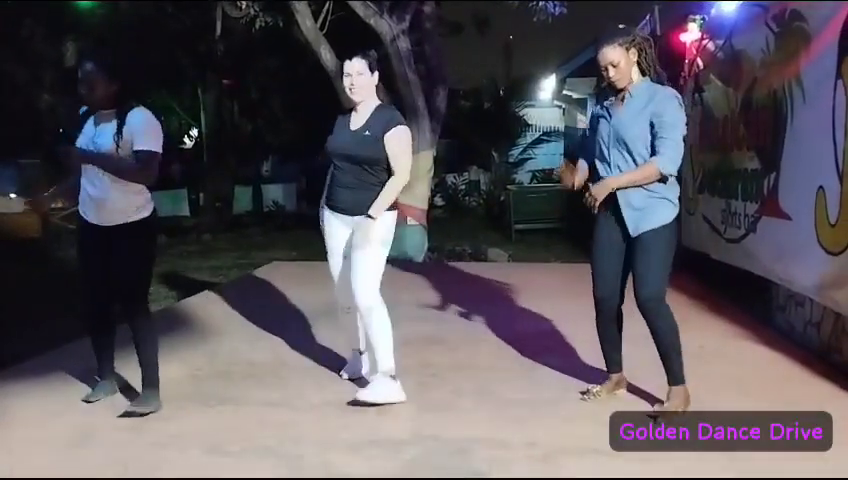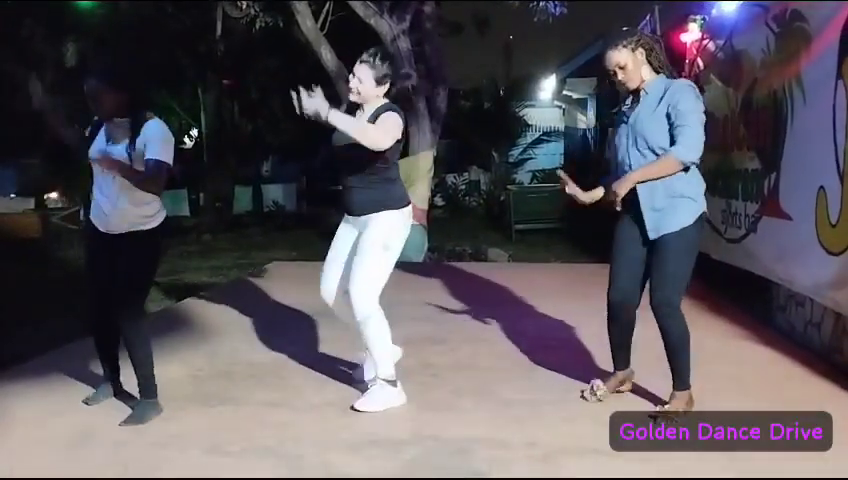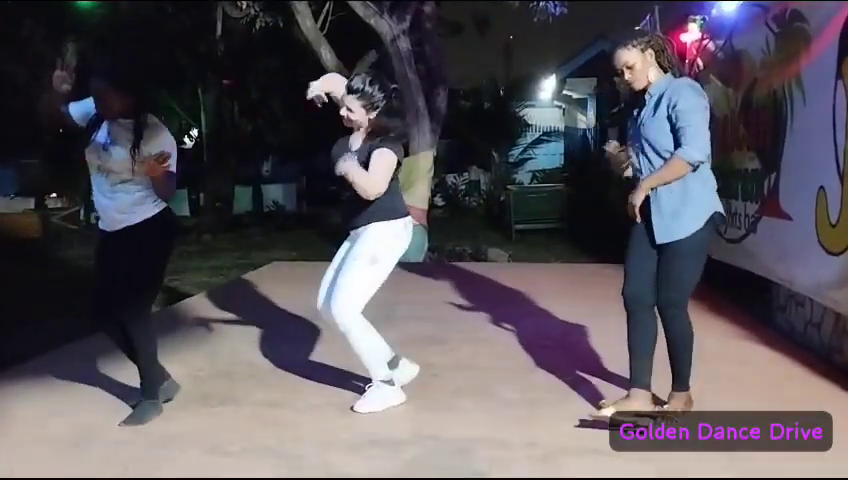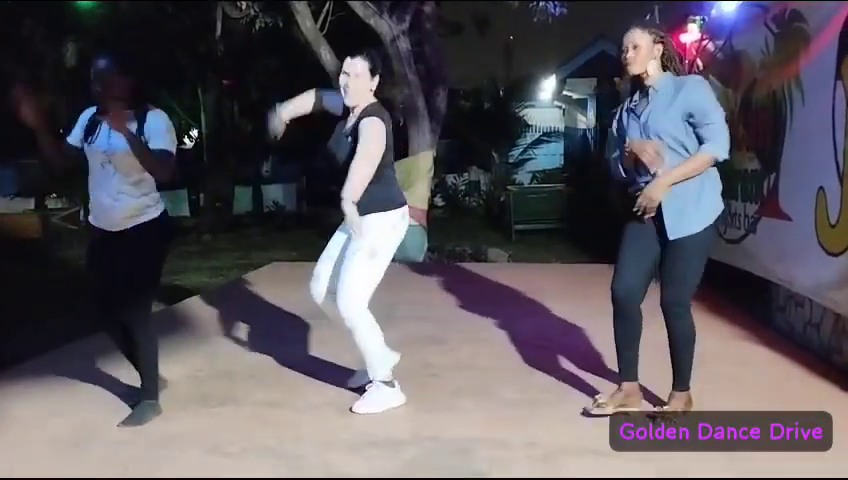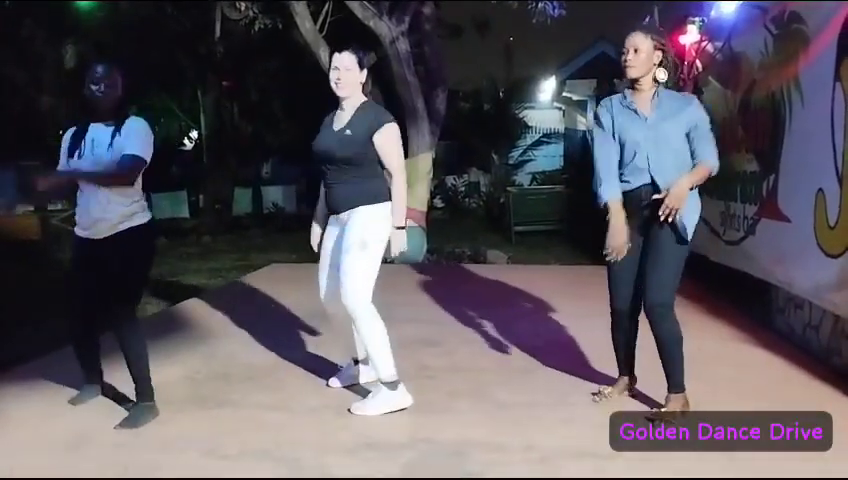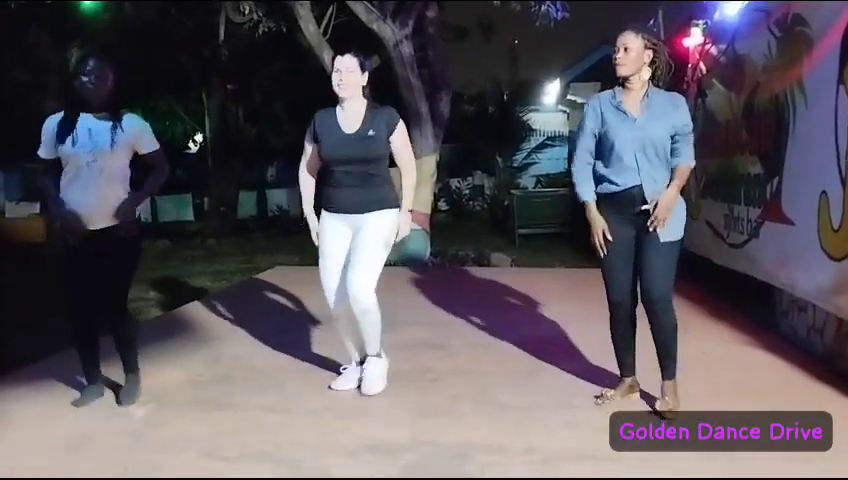
dt=0.3s
person 1, frame 1
left shoulder: (663, 99)
right shoulder: (603, 109)
left elbow: (667, 163)
right elbow: (592, 156)
left wrist: (609, 182)
right wrist: (577, 174)
left hip: (653, 214)
right hip: (610, 212)
left knee: (650, 297)
right knee: (605, 298)
left ankle: (678, 388)
right ankle: (615, 375)
person 1, frame 2
left shoulder: (680, 92)
right shoulder: (626, 111)
left elbow: (688, 152)
left wrist: (632, 178)
right wrist: (590, 194)
left hip: (676, 214)
right hip: (633, 213)
left knee: (664, 303)
right knee: (620, 298)
left ankle: (682, 392)
right ankle: (621, 373)
person 1, frame 3
left shoulder: (683, 92)
right shoulder: (643, 111)
left elbow: (694, 153)
left wrist: (644, 184)
right wrist: (624, 162)
left hip: (688, 214)
right hip: (650, 214)
left knee: (670, 304)
right knee: (635, 298)
left ankle: (681, 393)
right ankle: (639, 394)
person 1, frame 4
left shoulder: (692, 88)
right shoulder: (627, 108)
left elbow: (717, 146)
right elbow: (618, 169)
left wrist: (665, 181)
right wrist: (632, 152)
left hip: (691, 211)
right hip: (646, 211)
left knee: (675, 303)
right knee: (624, 292)
left ankle: (681, 393)
right ankle: (628, 387)
person 1, frame 5
left shoulder: (686, 105)
right shoulder: (609, 108)
left elbow: (708, 159)
right elbow: (605, 166)
left wrist: (685, 186)
right wrist: (616, 218)
left hip: (673, 212)
right hip: (628, 212)
left knee: (658, 303)
right knee: (622, 304)
left ankle: (677, 394)
right ankle: (625, 376)
person 1, frame 6
left shoulder: (674, 105)
right shoulder: (599, 105)
left elbow: (685, 156)
right elbow: (582, 161)
left wrist: (671, 195)
right wrist: (592, 212)
left hip: (659, 211)
right hip: (613, 211)
left knee: (657, 297)
right knee: (619, 301)
left ankle: (669, 382)
right ankle: (628, 378)
person 2, frame 1
left shoulder: (139, 119)
right shoulder: (88, 117)
left elbow: (144, 172)
left wrist: (91, 156)
right wrist: (57, 193)
left hip: (132, 225)
right hip: (91, 224)
left knee: (133, 304)
right knee: (94, 302)
left ankle: (150, 391)
right ankle: (106, 378)
person 2, frame 2
left shoulder: (152, 130)
right shoulder: (103, 125)
left elbow: (156, 182)
right elbow: (97, 161)
left wrist: (119, 167)
left hip: (142, 233)
right hip: (101, 230)
left knee: (127, 312)
right knee: (100, 308)
left ankle: (149, 398)
right ankle: (111, 381)
person 2, frame 3
left shoulder: (155, 133)
right shoulder: (93, 113)
left elbow: (167, 192)
right elbow: (57, 112)
left wrist: (155, 172)
right wrist: (59, 90)
left hip: (148, 229)
right hip: (111, 231)
left knee: (132, 311)
right knee: (106, 311)
left ankle: (150, 397)
right ankle: (160, 378)
person 2, frame 4
left shoulder: (154, 119)
right shoulder: (90, 117)
left elbow: (163, 171)
right elbow: (62, 162)
left wrist: (126, 133)
right wrist: (36, 122)
left hip: (144, 229)
right hip: (103, 230)
left knee: (135, 310)
right knee: (109, 308)
left ankle: (149, 398)
right ankle: (151, 378)
person 2, frame 5
left shoulder: (134, 128)
right shoulder: (73, 136)
left elbow: (127, 176)
right elbow: (62, 183)
left wrist: (63, 178)
left hip: (129, 235)
right hip: (87, 238)
left knee: (121, 315)
right knee: (82, 315)
left ankle: (146, 400)
right ankle: (93, 380)
person 2, frame 6
left shoulder: (132, 124)
right shoulder: (55, 124)
left elbow: (161, 168)
right elbow: (47, 174)
left wrist: (134, 201)
right wrist: (59, 209)
left hip: (117, 229)
right hip: (76, 231)
left knee: (113, 304)
right knee: (80, 307)
left ankle: (132, 375)
right ankle: (94, 380)
person 3, frame 1
left shoulder: (391, 120)
right shoulder: (342, 120)
left elbow: (402, 173)
left wrist: (374, 216)
right wrist: (322, 207)
left hip: (373, 217)
right hip: (336, 216)
left knee: (365, 291)
right knee: (346, 292)
left ankle: (388, 378)
right ankle: (363, 355)
person 3, frame 2
left shoulder: (389, 115)
right shoulder: (356, 110)
left elbow: (377, 140)
left wrist: (329, 113)
right wrist: (319, 109)
left hip: (386, 217)
right hip: (354, 218)
left knee: (362, 298)
right knee: (330, 291)
left ankle: (388, 385)
right ankle: (383, 349)
person 3, frame 3
left shoulder: (385, 142)
right shoulder: (355, 119)
left elbow: (374, 188)
right elbow: (335, 81)
left wrist: (353, 170)
right wrist: (320, 84)
left hip: (385, 231)
right hip: (362, 233)
left knee: (343, 310)
right knee: (327, 304)
left ankle: (387, 386)
right ankle: (395, 366)
person 3, frame 4
left shoulder: (374, 118)
right shoulder: (346, 105)
left elbow: (368, 156)
right elbow: (315, 97)
left wrist: (348, 200)
right wrist: (284, 112)
left hip: (381, 220)
right hip: (359, 220)
left knee: (350, 304)
right knee: (321, 291)
left ankle: (387, 386)
right ankle: (379, 354)
person 3, frame 5
left shoulder: (376, 118)
right shoulder: (331, 119)
left elbow: (398, 174)
left wrist: (398, 226)
right wrist: (318, 218)
left hip: (369, 215)
right hip: (338, 218)
left knee: (355, 297)
right knee: (330, 295)
left ankle: (392, 387)
right ankle: (364, 363)
person 3, frame 6
left shoulder: (385, 118)
right shoulder: (321, 120)
left elbow: (407, 166)
right elbow: (308, 168)
left wrist: (405, 211)
right wrist: (309, 212)
left hip: (377, 216)
right hip: (335, 218)
left knee: (359, 291)
right knee: (335, 297)
left ankle: (375, 357)
right ankle: (357, 361)
